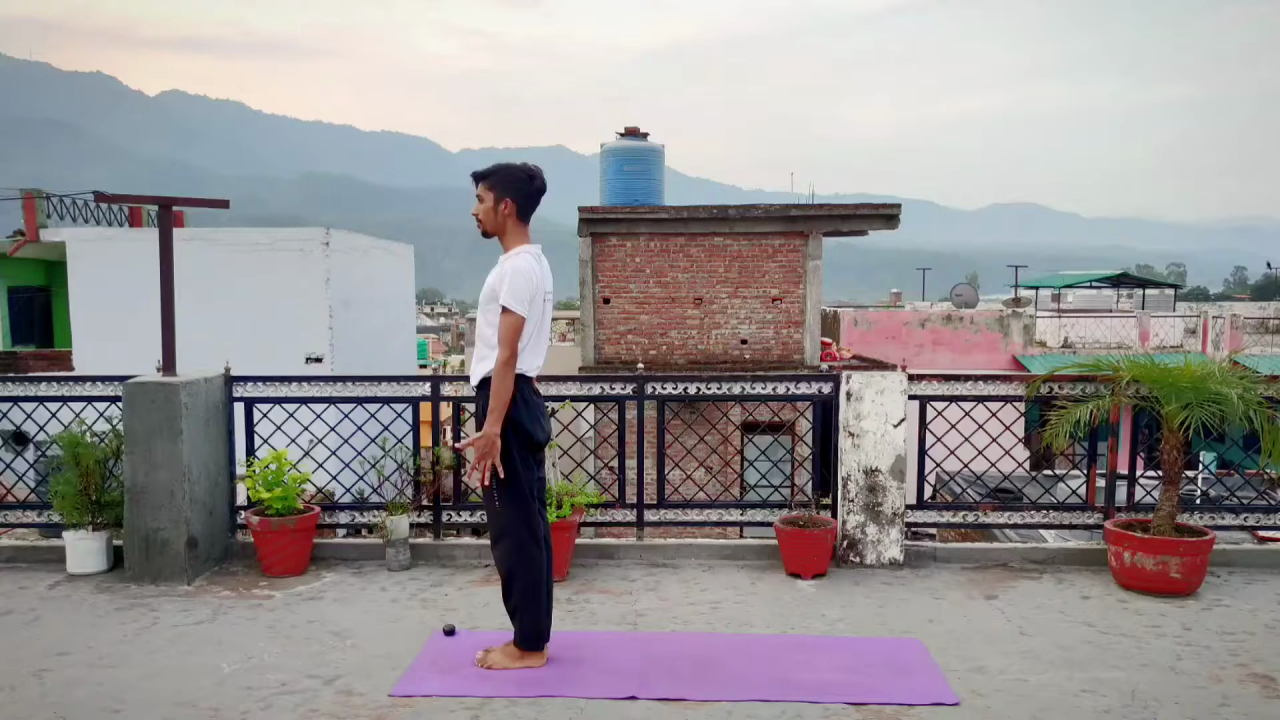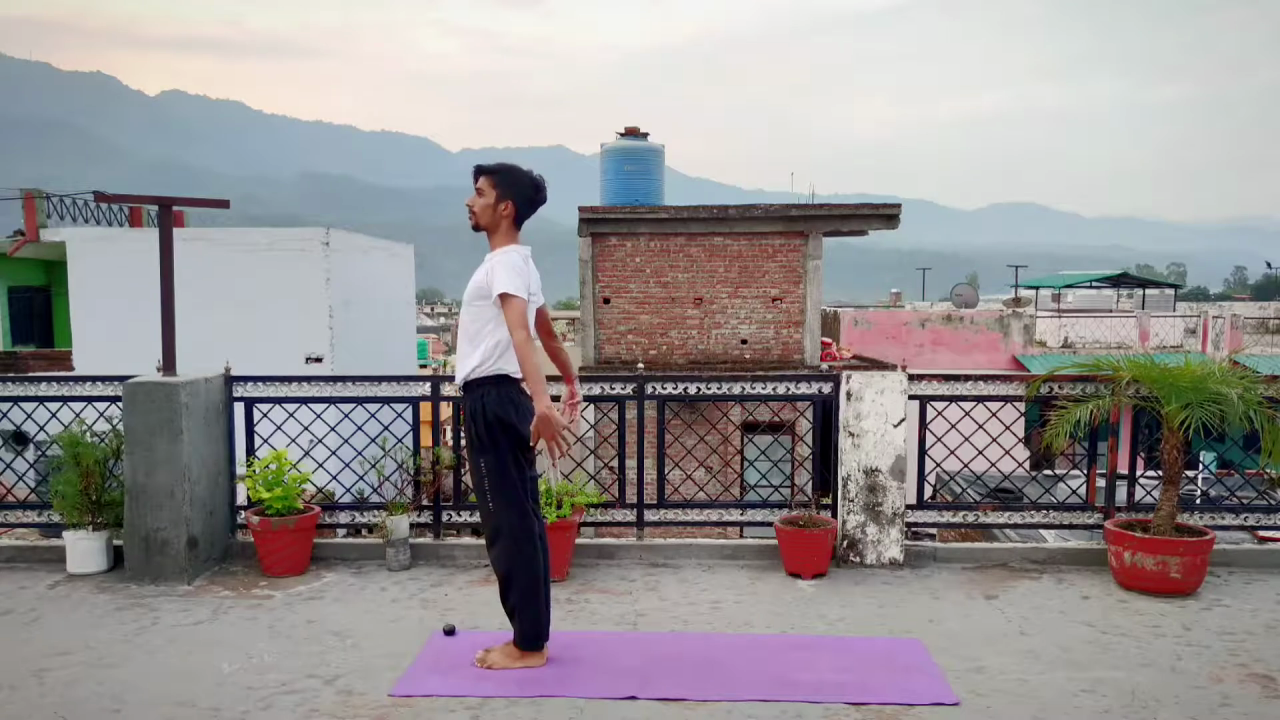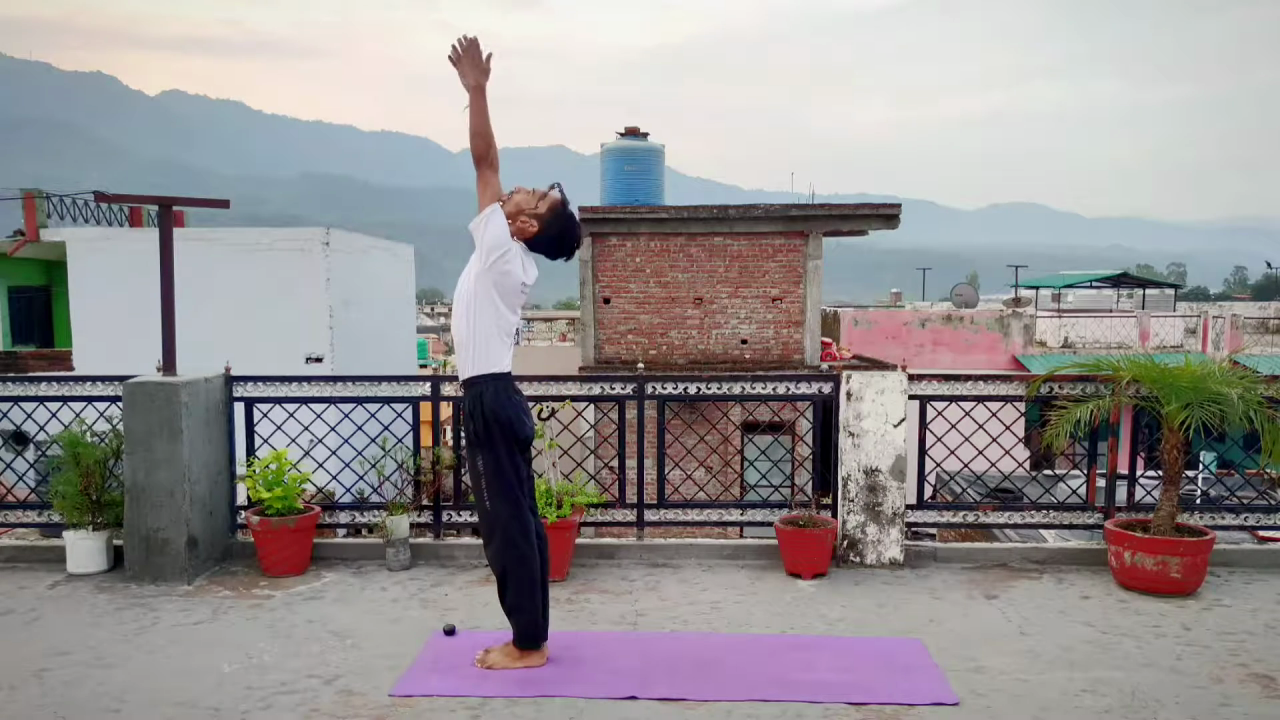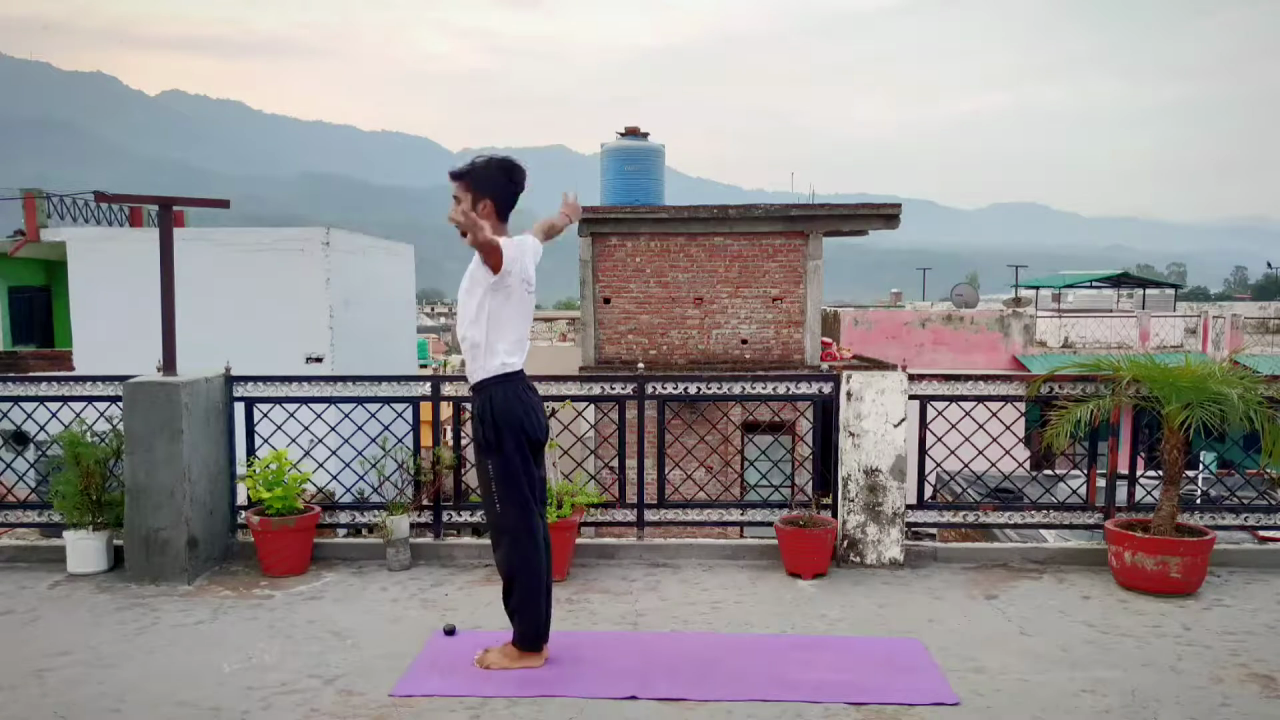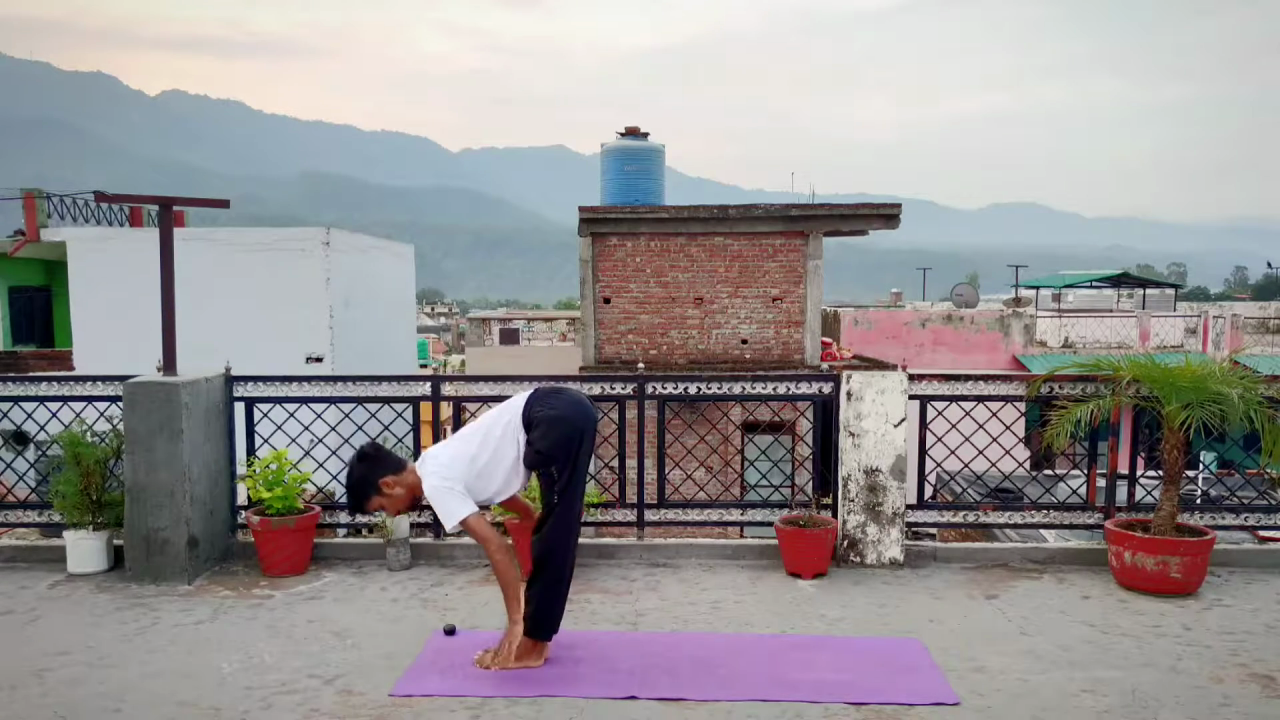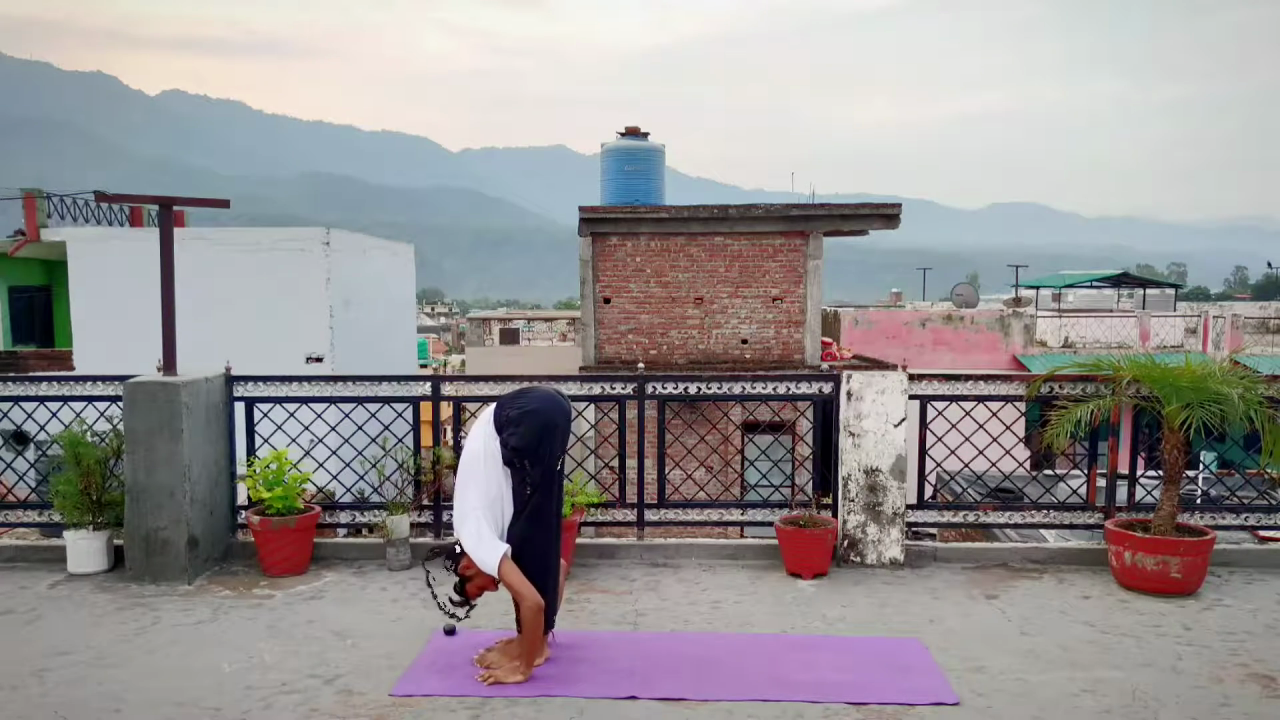
dt=0.7s
person 1, frame 1
left shoulder: (516, 267)
right shoulder: (531, 262)
left elbow: (507, 353)
left wrist: (491, 428)
left hip: (508, 404)
right hip: (521, 402)
left knee: (514, 528)
right knee: (526, 525)
left ankle: (529, 646)
right ankle: (531, 637)
person 1, frame 2
left shoulder: (504, 263)
right shoulder: (516, 263)
left elbow: (521, 334)
right elbow: (547, 331)
left wrist: (540, 400)
right wrist: (571, 381)
left hip: (492, 402)
right hip: (498, 400)
left knee: (509, 525)
right knee: (520, 523)
left ankle: (528, 645)
right ankle: (530, 636)
person 1, frame 3
left shoulder: (501, 248)
right shoulder: (514, 257)
left elbow: (485, 163)
right elbow: (490, 167)
left wrist: (475, 88)
right wrist: (477, 89)
left hip: (488, 400)
right hip: (497, 398)
left knee: (507, 524)
right knee: (516, 522)
left ankle: (528, 645)
right ankle: (529, 636)
person 1, frame 4
left shoulder: (500, 258)
right shoulder: (523, 247)
left elbow: (495, 247)
right elbow: (548, 227)
left wrist: (481, 233)
right wrist: (568, 212)
left hip: (500, 401)
right hip: (512, 399)
left knee: (515, 526)
right knee: (524, 525)
left ankle: (528, 644)
right ankle: (530, 635)
person 1, frame 5
left shoulder: (435, 482)
right shoulder: (438, 468)
left elbow: (497, 548)
right elbow: (517, 504)
left wrist: (515, 622)
left hip: (559, 419)
right hip: (564, 410)
left knee: (553, 534)
right knee: (553, 532)
left ankle: (532, 646)
right ankle: (536, 638)
person 1, frame 6
left shoulder: (475, 540)
left elbow: (531, 601)
left hip: (532, 417)
right hip: (542, 409)
left knee: (528, 536)
right knee: (536, 536)
left ankle: (533, 647)
right ankle: (535, 640)
